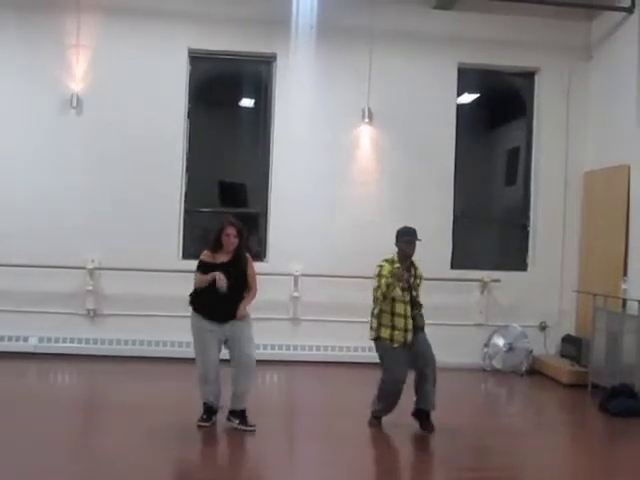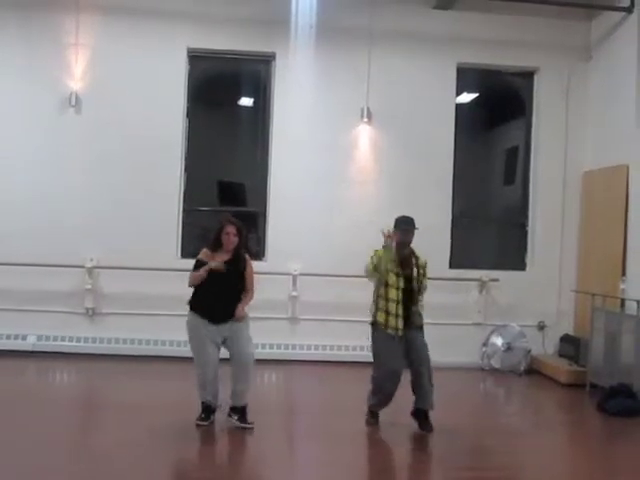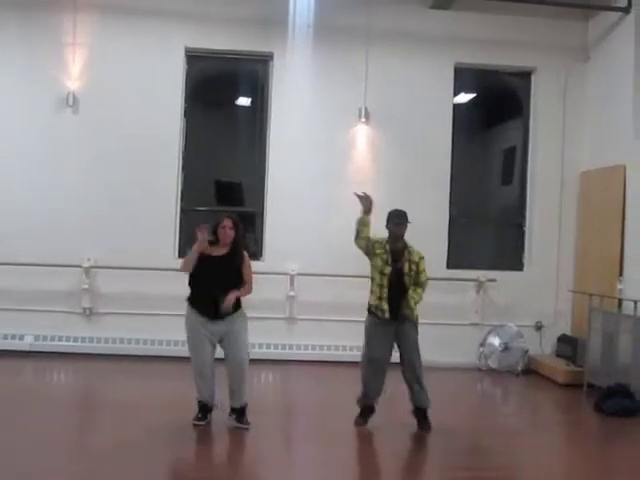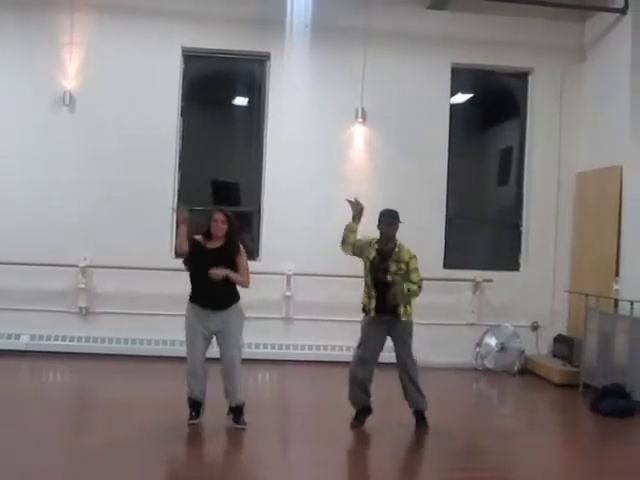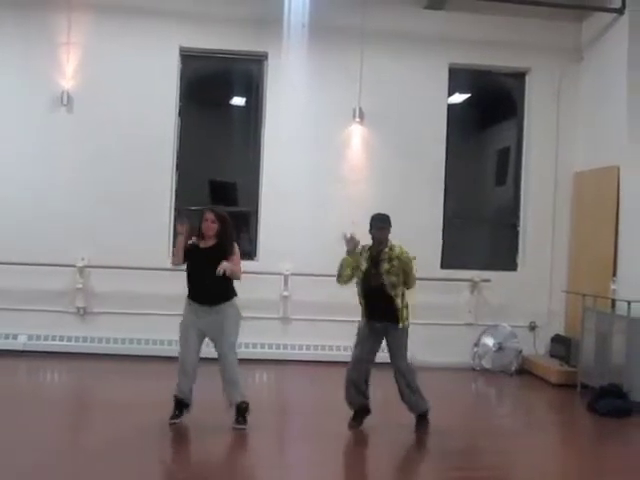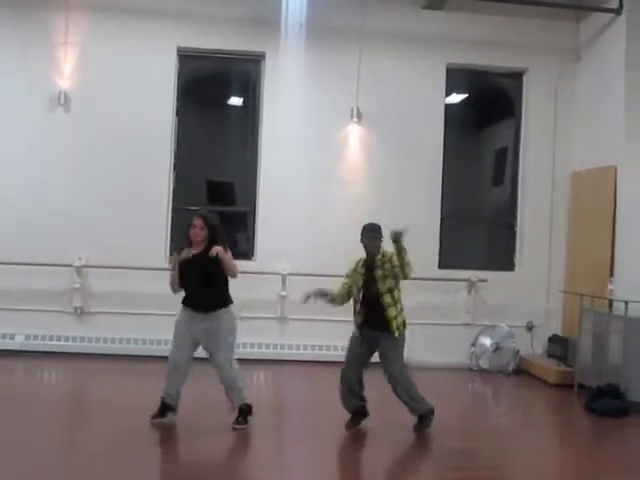
dt=0.1s
person 1, frame 1
left shoulder: (416, 271)
right shoulder: (386, 267)
right elbow: (379, 297)
left wrist: (418, 313)
right wrist: (394, 281)
left hip: (412, 328)
right hip: (388, 331)
left knee: (428, 364)
right knee: (395, 376)
left ankle: (423, 411)
right ankle: (378, 412)
person 1, frame 2
left shoulder: (420, 262)
right shoulder: (383, 255)
right elbow: (372, 273)
left wrist: (417, 306)
right wrist: (388, 249)
left hip: (412, 322)
right hip: (386, 323)
left knee: (422, 364)
right knee: (388, 368)
left ankle: (422, 410)
right ankle: (374, 407)
person 1, frame 3
left shoulder: (415, 255)
right shoulder: (376, 247)
left elbow: (421, 284)
right elbow: (360, 240)
left wrist: (411, 304)
right wrist: (366, 213)
left hip: (405, 316)
right hip: (379, 313)
left knee: (412, 362)
right knee: (374, 359)
left ankle: (421, 408)
right ankle: (366, 405)
person 1, frame 4
left shoulder: (405, 254)
right shoulder: (368, 246)
left elbow: (416, 285)
right elbow: (346, 246)
left wrist: (402, 294)
right wrist: (355, 218)
left hip: (400, 316)
right hip: (373, 315)
left knee: (406, 361)
right knee: (362, 361)
left ankle: (419, 410)
right ankle: (362, 406)
person 1, frame 5
left shoulder: (399, 254)
right shoulder: (361, 254)
left elbow: (410, 282)
right elbow: (342, 279)
left wrist: (405, 271)
right wrist: (350, 254)
left hip: (396, 321)
right hip: (370, 320)
left knee: (401, 367)
right knee: (357, 365)
left ankle: (421, 412)
right ankle: (360, 407)
person 1, frame 6
left shoulder: (390, 260)
right shoulder: (357, 268)
left elbow: (405, 272)
right elbow: (342, 297)
left wrist: (399, 246)
right wrist: (323, 294)
left hip: (390, 330)
right hip: (365, 329)
left knee: (397, 374)
right knee: (350, 370)
left ankle: (424, 412)
right ankle: (358, 409)
person 2, frame 1
left shoulder: (244, 260)
right shoulder: (208, 256)
left elbow: (252, 289)
right elbow: (197, 283)
left wrist: (244, 305)
right wrist: (214, 276)
left hip: (235, 319)
right hip: (205, 320)
left knee: (246, 360)
right knee: (208, 366)
left ankle: (238, 411)
right ankle: (210, 407)
person 2, frame 2
left shoulder: (243, 260)
right shoulder: (206, 256)
left elbow: (249, 290)
right elbow: (192, 282)
left wrist: (243, 306)
right wrist: (208, 267)
left hip: (233, 321)
right hip: (202, 320)
left knee: (245, 359)
right knee: (206, 366)
left ankle: (238, 408)
right ankle: (208, 406)
person 2, frame 3
left shoulder: (241, 256)
right shoulder: (203, 250)
left elbow: (248, 286)
right elbow: (185, 268)
left wrist: (235, 294)
right wrist: (198, 244)
left hip: (232, 317)
right hip: (200, 317)
left knee: (240, 359)
right knee: (202, 364)
left ankle: (238, 408)
right ankle: (205, 406)
person 2, frame 4
left shoulder: (236, 249)
right shoulder: (198, 244)
left elbow: (246, 281)
right elbow: (180, 251)
left wrist: (227, 273)
right wrist: (182, 226)
left hip: (228, 312)
right hip: (198, 311)
left knee: (231, 358)
right knee: (195, 359)
left ankle: (235, 407)
right ankle: (196, 403)
person 2, frame 5
left shoulder: (229, 247)
right shoulder: (193, 246)
left elbow: (237, 274)
right elbow: (176, 262)
left wrist: (227, 265)
right wrist: (181, 236)
left hip: (224, 310)
right hip: (194, 309)
left knee: (228, 358)
right knee: (187, 358)
left ankle: (240, 406)
right ankle: (181, 402)
person 2, frame 6
left shoulder: (217, 252)
right shoulder: (185, 255)
left elbow: (234, 273)
right elbow: (176, 288)
left wrist: (222, 255)
right wrist: (174, 267)
left hip: (219, 317)
right hip: (190, 316)
left knee: (224, 364)
right knee: (177, 360)
left ankle: (243, 409)
right ankle: (168, 405)
